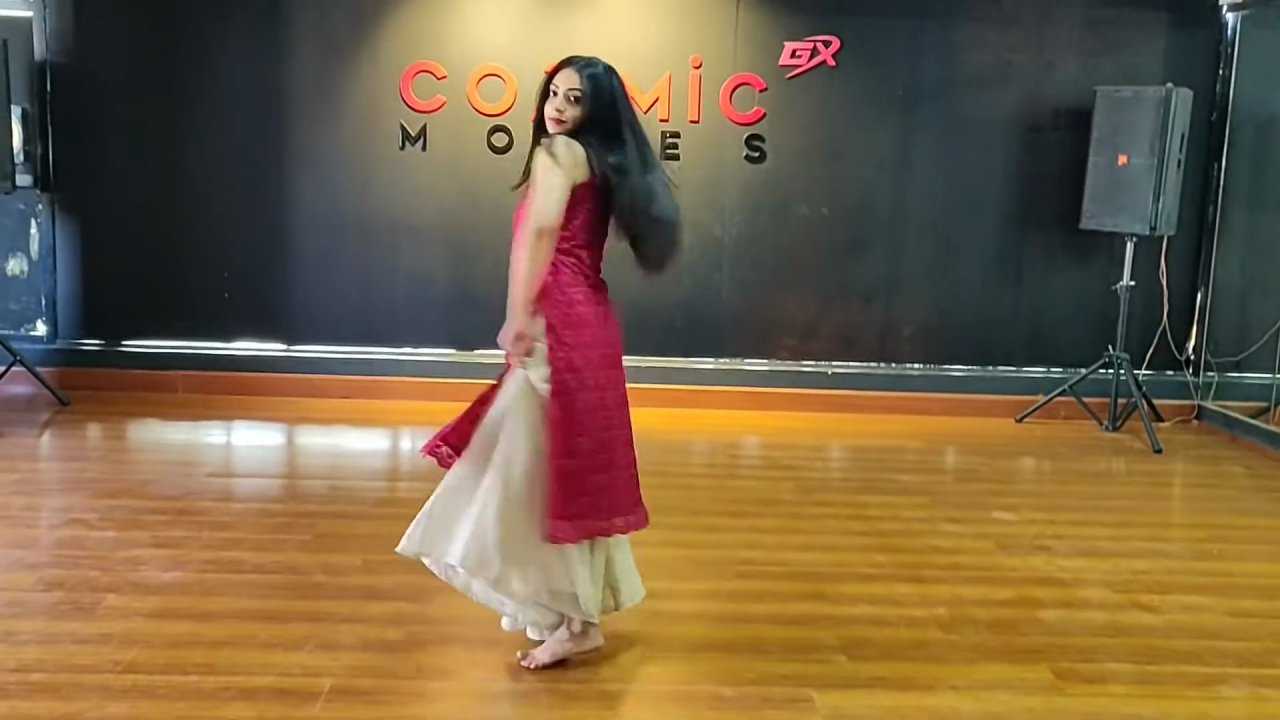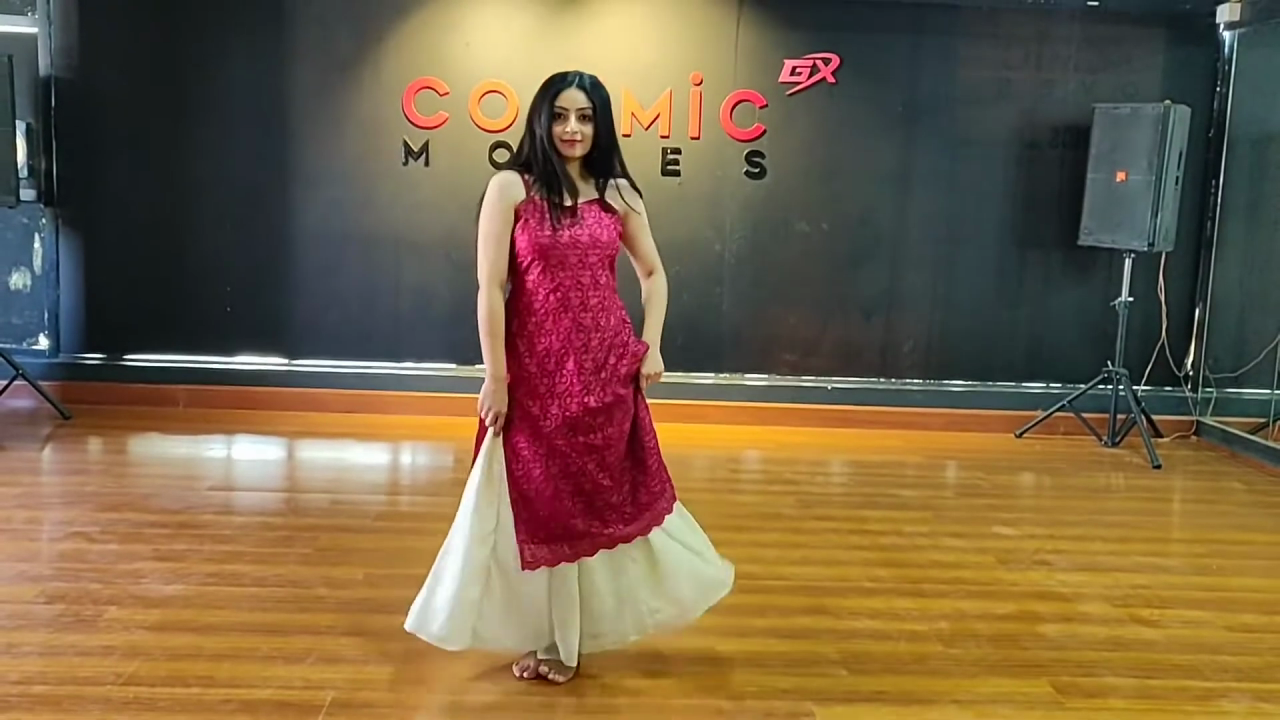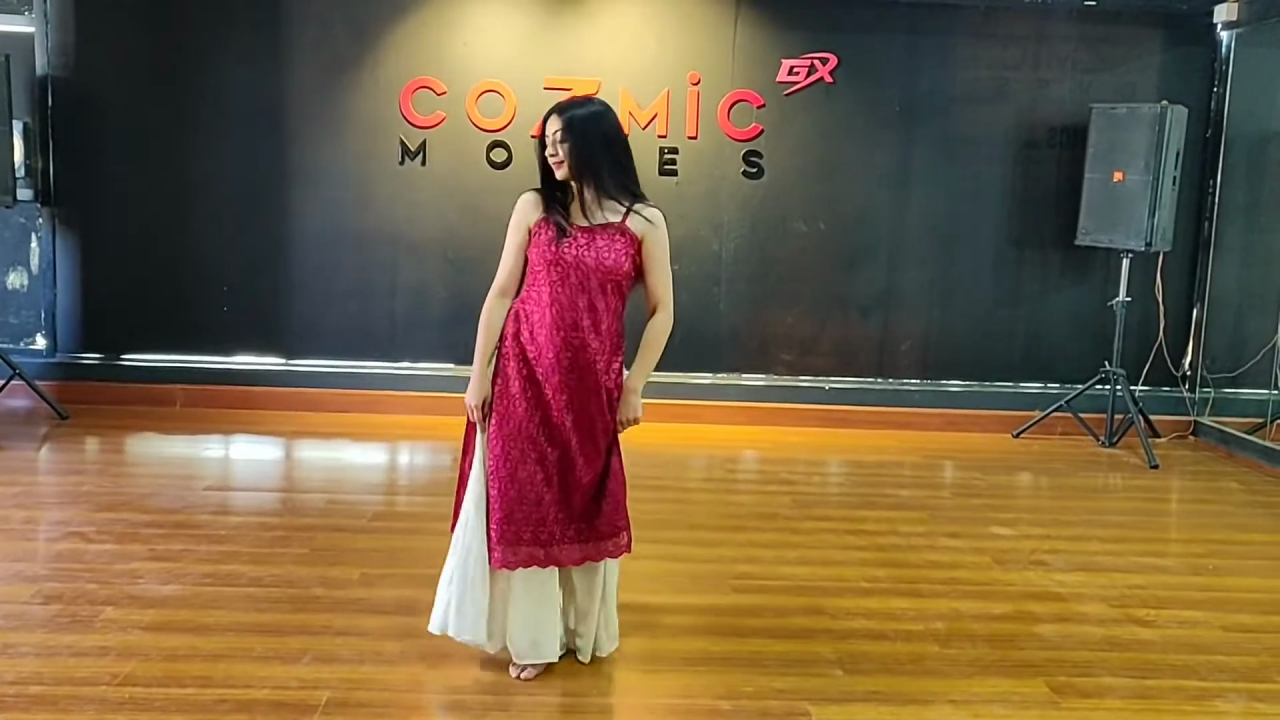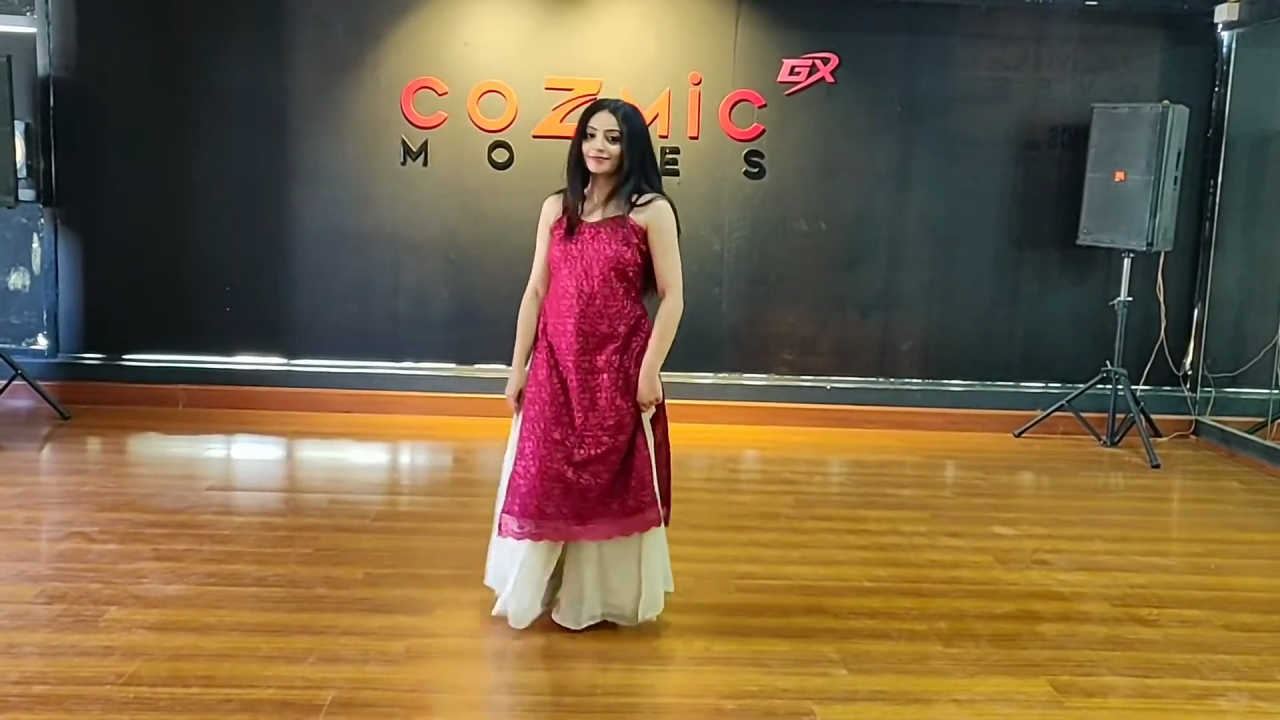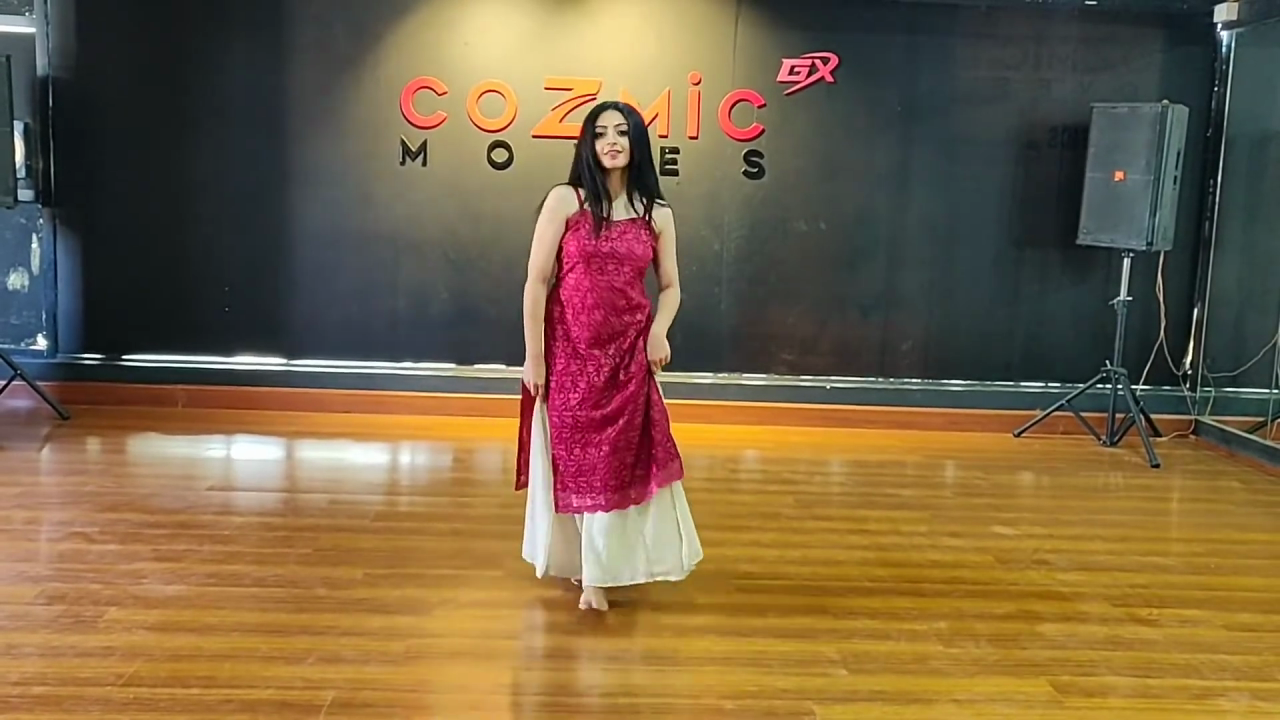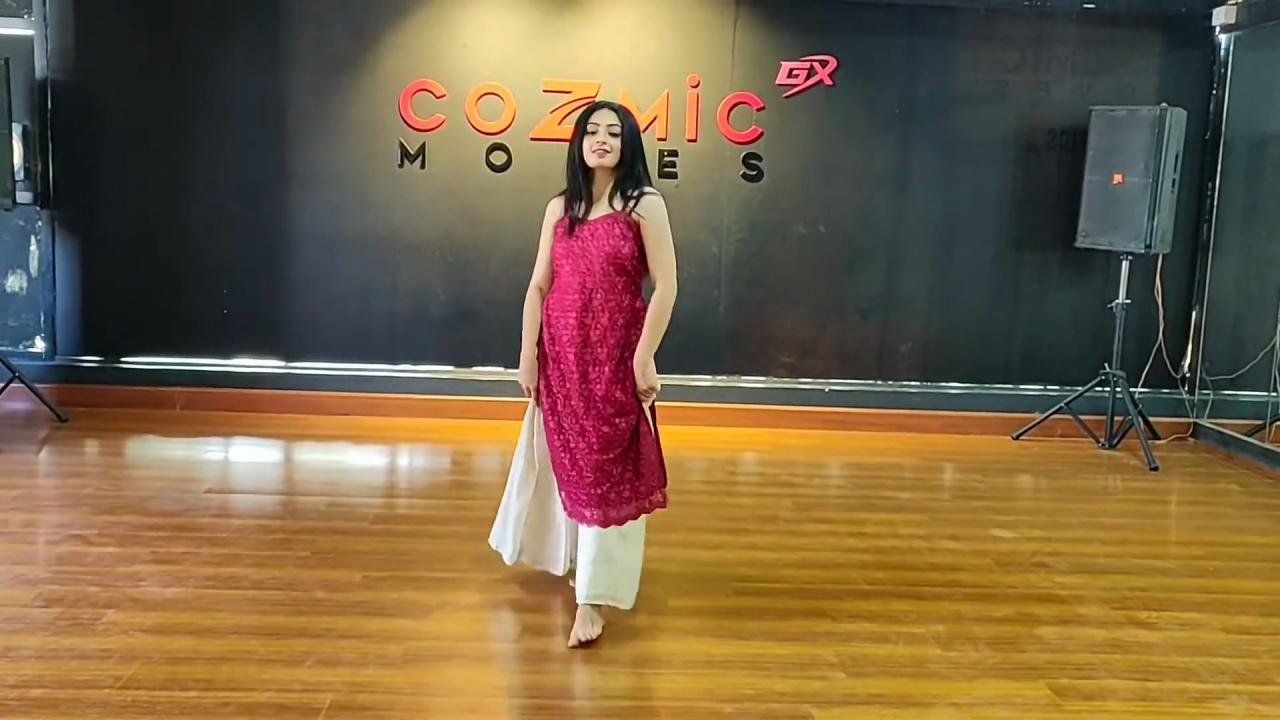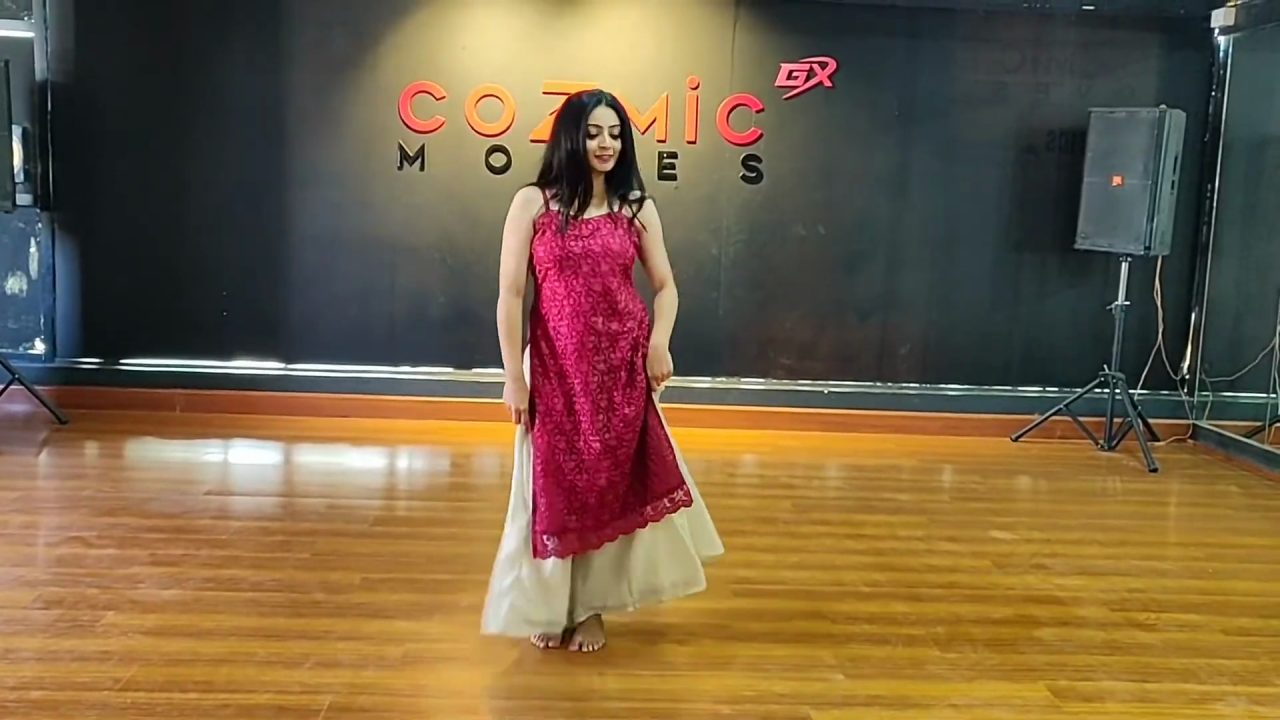
dt=0.7s
person 1, frame 1
left shoulder: (559, 151)
right shoulder: (606, 166)
left elbow: (540, 226)
left wrist: (517, 318)
left hip: (556, 334)
right hip: (589, 333)
left knee: (536, 477)
right knee: (573, 476)
left ankle: (576, 619)
right ankle: (576, 605)
person 1, frame 2
left shoulder: (618, 193)
right shoulder: (510, 187)
left elbow: (653, 273)
right elbow: (490, 287)
left wrist: (651, 345)
right wrist: (495, 377)
left hip: (608, 370)
right hip: (534, 371)
left knee: (605, 498)
right knee: (537, 503)
left ankle: (571, 636)
right ankle: (540, 636)
person 1, frame 3
left shoulder: (643, 220)
right shoulder: (534, 207)
left elbow: (662, 311)
right elbow: (501, 293)
left wrist: (634, 389)
right wrist: (480, 374)
left hip: (594, 384)
right hip: (524, 377)
left knee: (589, 508)
right knee: (523, 506)
left ankle: (584, 626)
right ankle: (533, 640)
person 1, frame 4
left shoulder: (651, 210)
right shoulder: (557, 207)
left elbow: (672, 297)
right elbow: (536, 291)
left wrist: (650, 370)
right wrist: (519, 365)
left hip: (619, 366)
right hip: (556, 365)
left knee: (615, 482)
right knee: (542, 478)
left ankle: (600, 596)
right ankle: (530, 590)
person 1, frame 5
left shoulder: (657, 213)
right shoulder: (564, 200)
left elbow: (670, 286)
right elbow: (537, 280)
left wrist: (659, 332)
right wrist: (534, 355)
left hip: (627, 354)
right hip: (568, 350)
left knee: (619, 459)
right knee: (571, 457)
left ankle: (603, 570)
right ankle: (581, 563)
person 1, frame 6
left shoulder: (644, 204)
right shoulder: (559, 208)
left elbow: (666, 286)
right elbow: (539, 287)
left wrist: (645, 357)
right wrist: (528, 355)
left hip: (616, 358)
right hip: (561, 357)
left knee: (607, 472)
right knee: (570, 464)
left ankle: (592, 598)
right ankle: (593, 565)
person 1, frame 7
left shoulder: (637, 208)
right shoulder: (533, 202)
left elbow: (664, 287)
right elbow: (511, 293)
left wrist: (658, 341)
right wrist: (514, 374)
left hip: (622, 368)
right hip: (557, 367)
left knee: (611, 486)
right knee: (554, 489)
left ankle: (590, 606)
right ankle: (545, 606)
